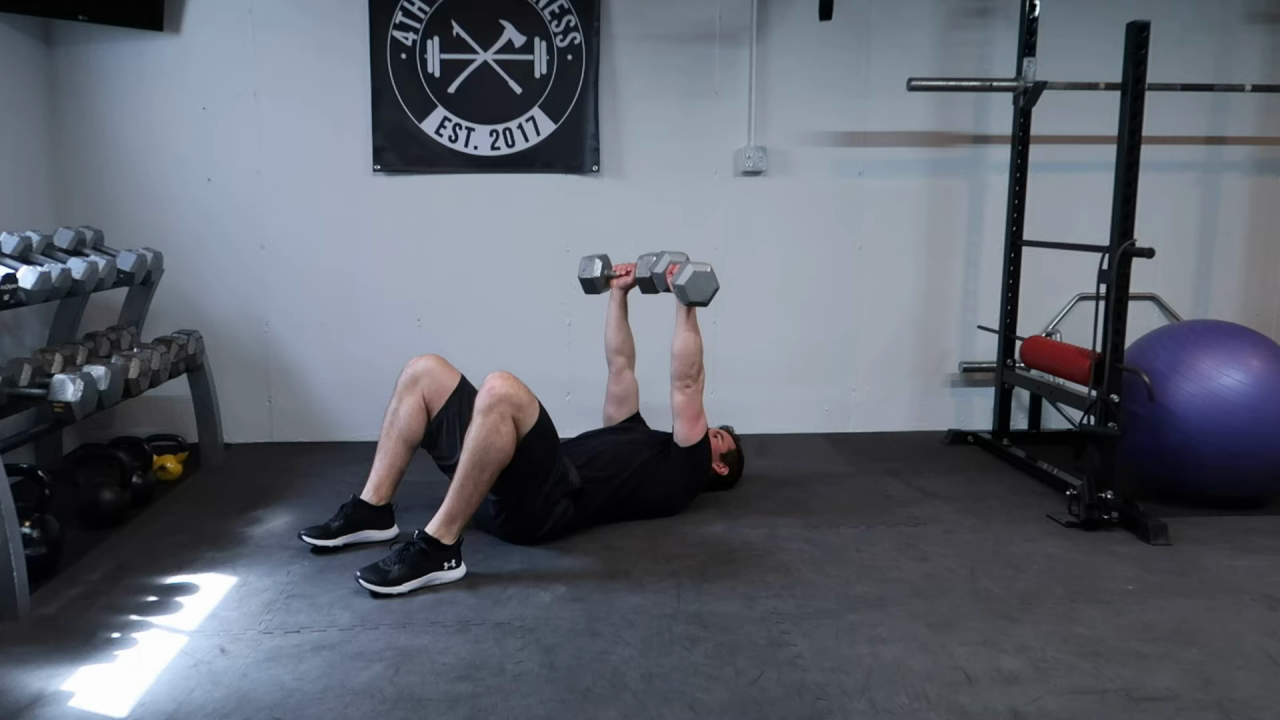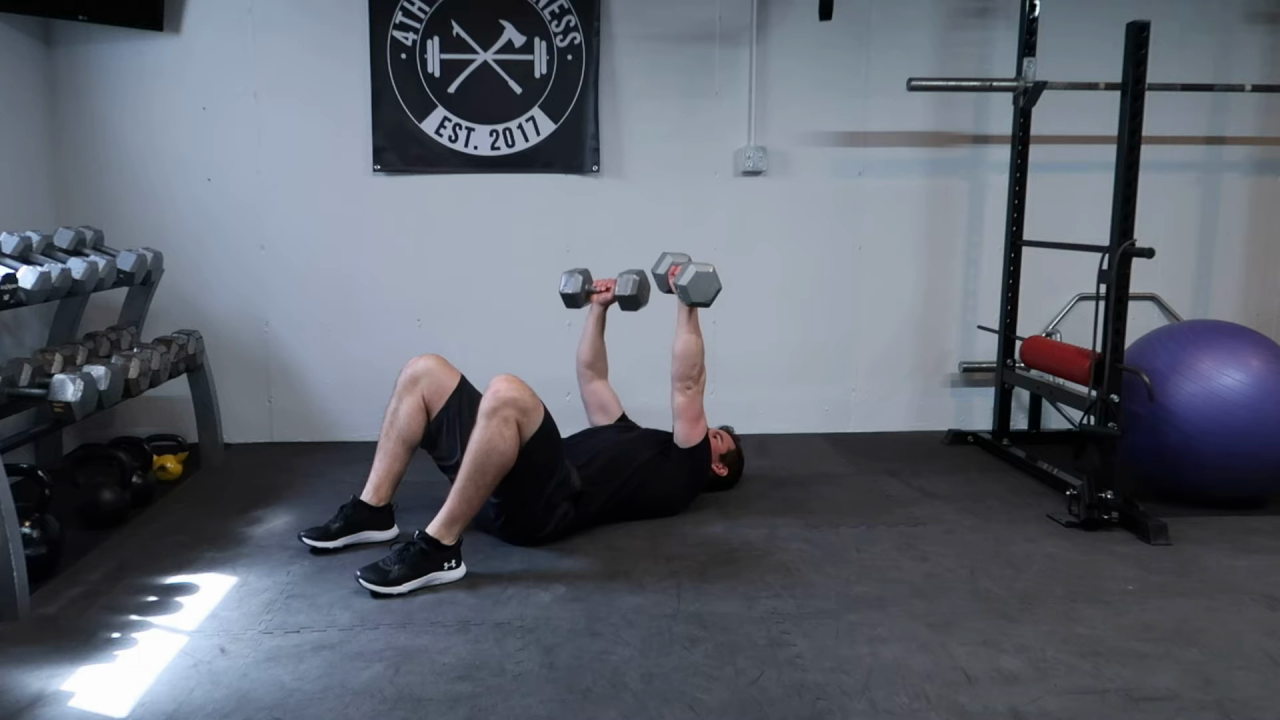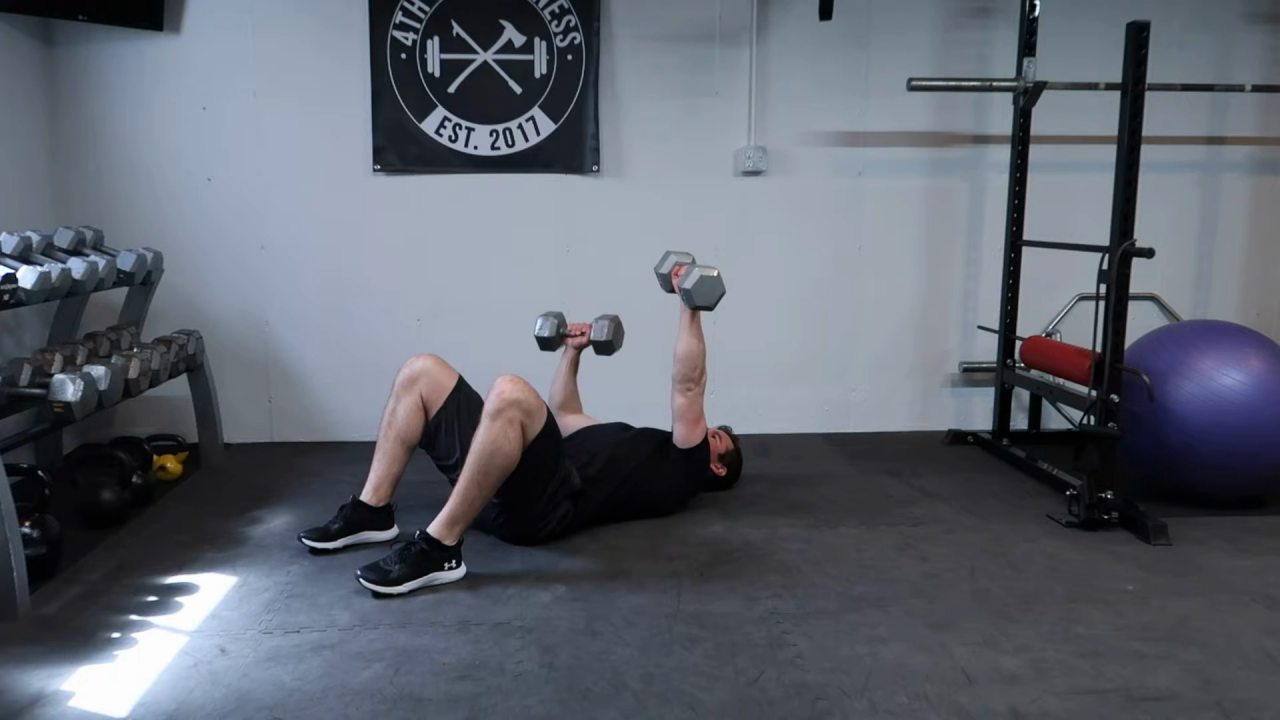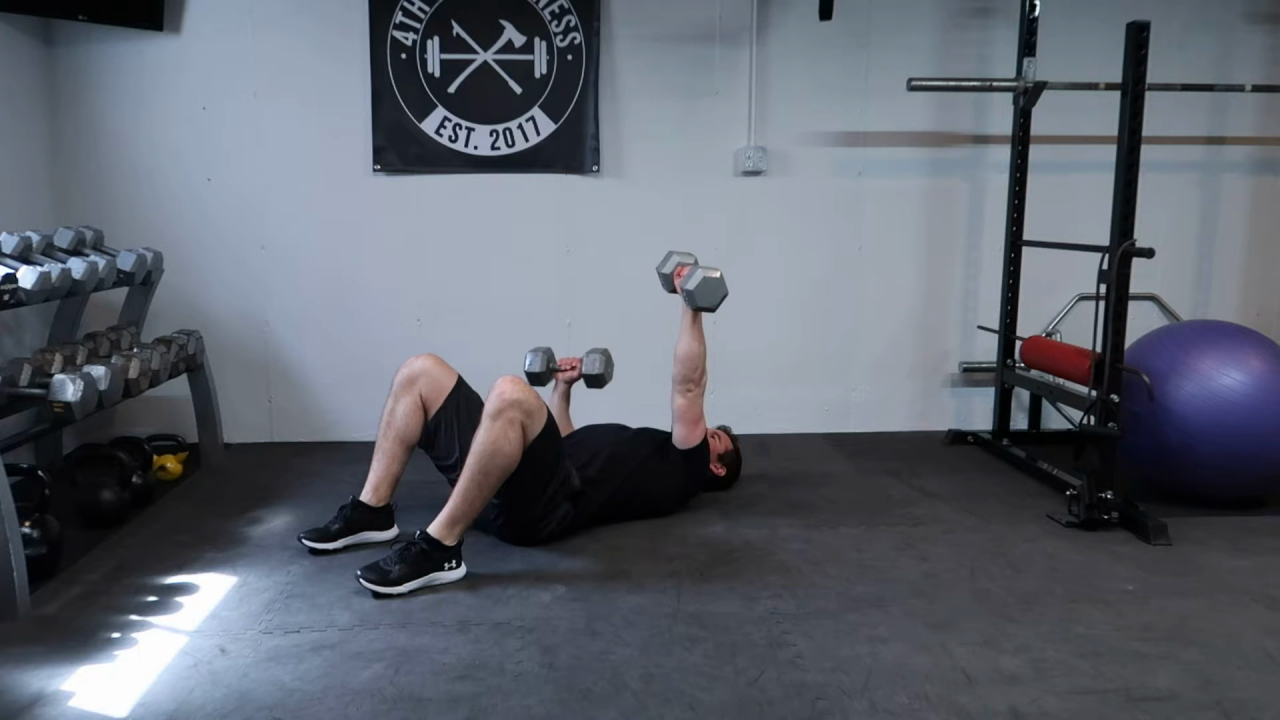
dt=0.4s
person 1, frame 1
left shoulder: (684, 469)
right shoulder: (641, 440)
left elbow: (686, 385)
right elbow: (621, 367)
left wrist: (686, 305)
right wrist: (618, 296)
left hip: (546, 500)
right hip: (505, 488)
left knee: (502, 388)
right knee: (425, 371)
left ankle: (438, 546)
right ankle: (372, 510)
person 1, frame 2
left shoulder: (685, 469)
right shoulder: (638, 441)
left elbow: (687, 386)
right elbow: (592, 379)
left wrist: (688, 307)
right wrist: (599, 310)
left hip: (544, 502)
right hip: (503, 490)
left knee: (506, 391)
right knee: (425, 371)
left ankle: (438, 546)
right ankle: (372, 510)
person 1, frame 3
left shoulder: (682, 470)
right shoulder: (640, 445)
left elbow: (687, 388)
right elbow: (566, 415)
left wrist: (690, 307)
right wrist: (571, 356)
left hip: (544, 502)
right hip: (501, 488)
left knee: (511, 393)
right knee: (422, 371)
left ankle: (439, 546)
right ankle: (372, 511)
person 1, frame 4
left shoulder: (683, 469)
right shoulder: (641, 448)
left elbow: (688, 389)
left wrist: (692, 308)
right wrist: (562, 388)
left hip: (545, 503)
right hip: (502, 488)
left knee: (511, 393)
right knee: (422, 371)
left ankle: (438, 547)
right ankle: (372, 510)
